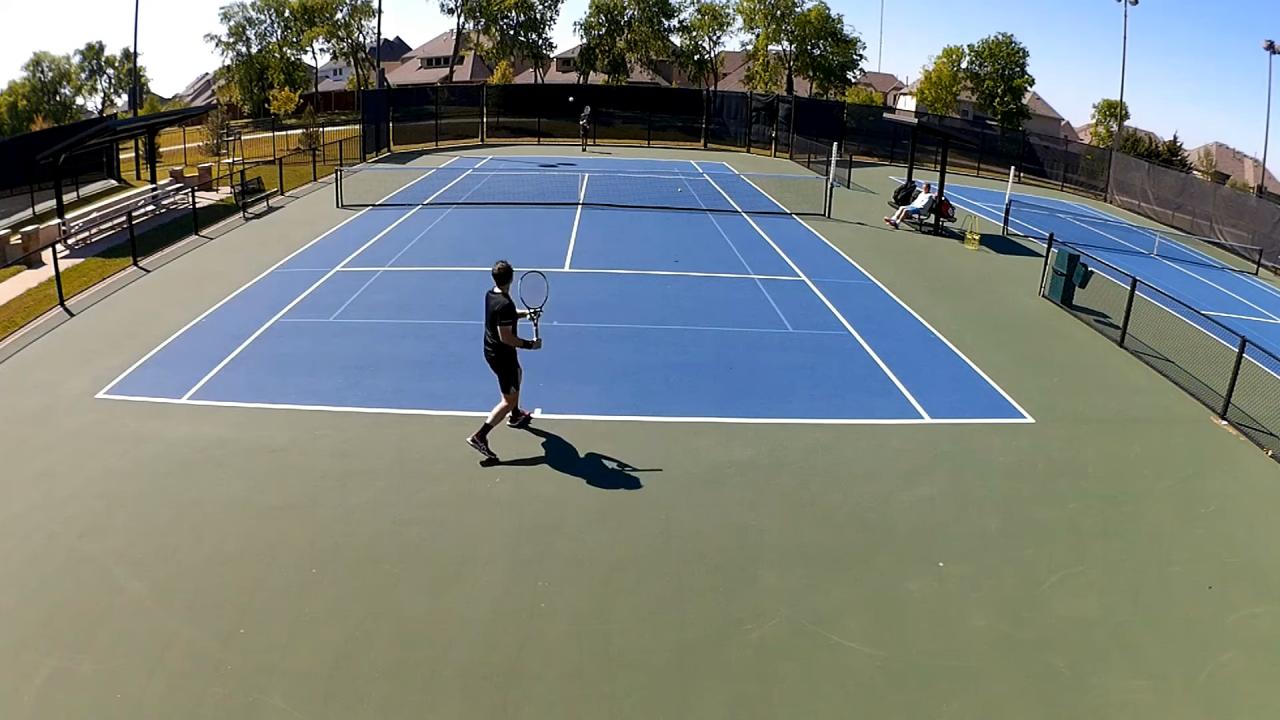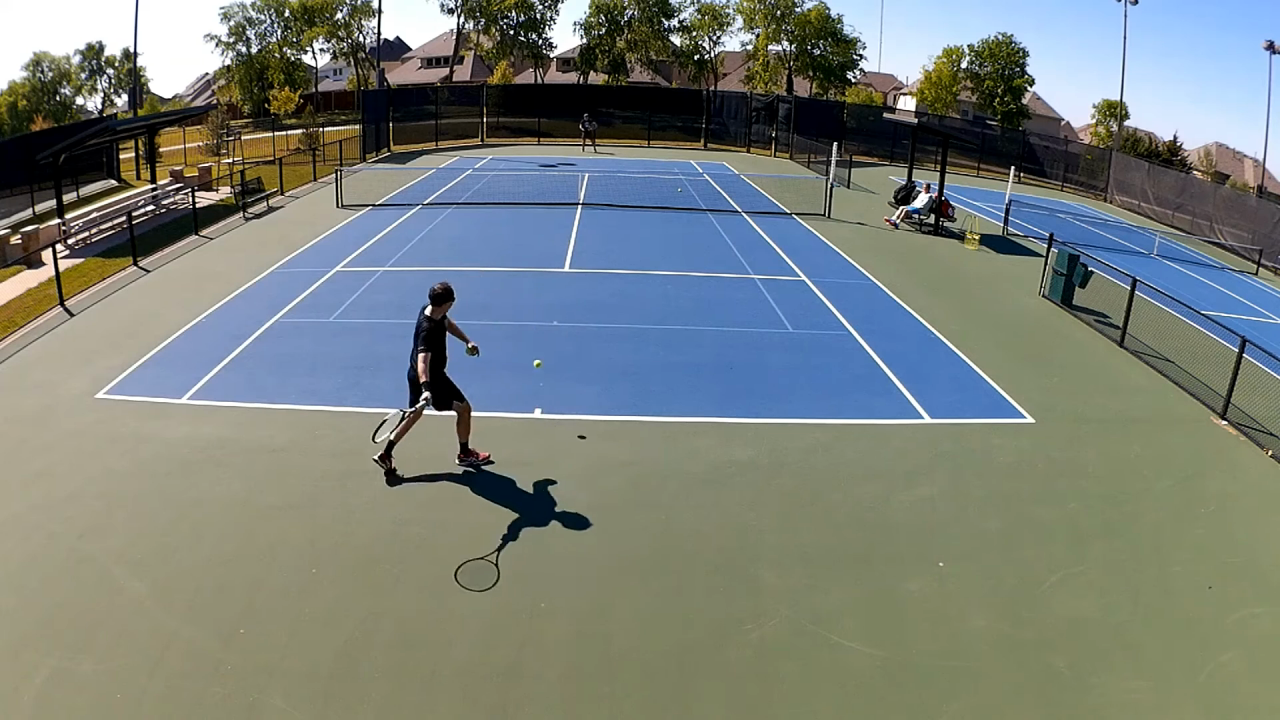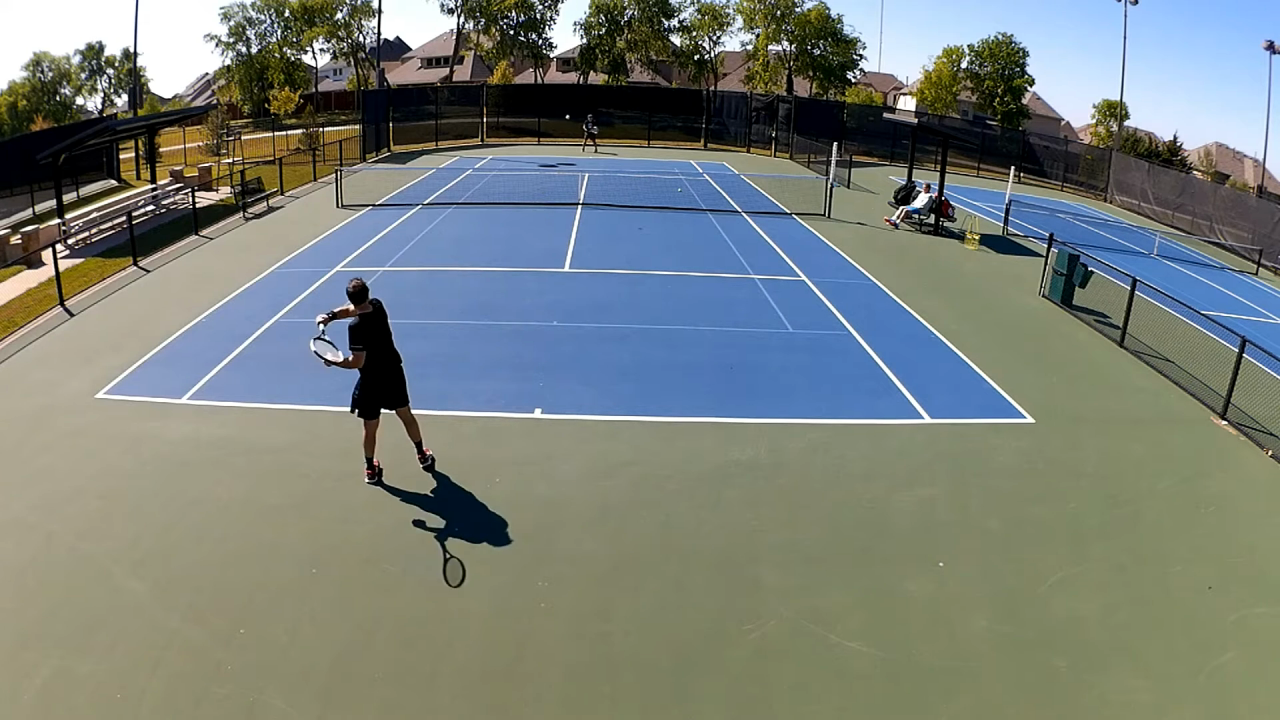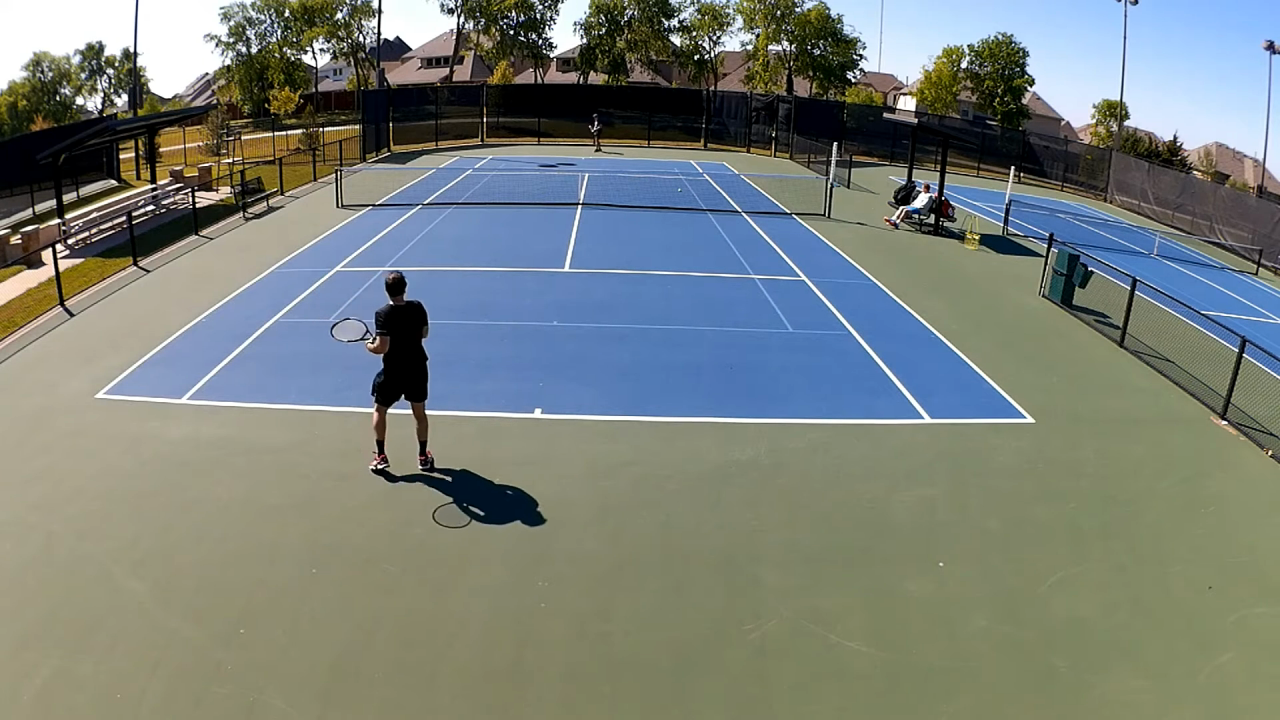
dt=0.7s
person 1, frame 1
left shoulder: (491, 294)
right shoulder: (506, 304)
right elbow: (506, 337)
left wrist: (524, 313)
right wrist: (529, 344)
left hip: (490, 351)
right hip: (502, 354)
left knee: (516, 376)
right knee: (510, 400)
left ankle: (515, 415)
right ankle: (479, 436)
person 1, frame 2
left shoulder: (434, 310)
right shoulder: (429, 329)
left elbow: (447, 323)
right elbow: (423, 361)
left wrist: (467, 341)
right wrist: (426, 388)
left hip: (414, 375)
right hip: (432, 379)
left knee: (413, 415)
right knee: (464, 410)
left ankle: (384, 455)
right ankle: (465, 454)
person 1, frame 3
left shoulder: (356, 326)
right shoulder: (377, 306)
left elbow: (357, 362)
right elbow: (352, 309)
left wrist: (335, 361)
right wrist: (331, 316)
left hip: (371, 381)
right hip: (394, 374)
left knee: (370, 427)
right knee: (406, 415)
left ankle: (371, 470)
right ankle: (423, 456)
person 1, frame 4
left shoulder: (383, 314)
right shoulder: (417, 307)
left elbow: (381, 348)
left wrist: (369, 345)
left hip: (393, 371)
right hip: (417, 367)
left knee: (379, 412)
right knee: (419, 411)
left ankle: (380, 457)
right ankle: (423, 457)
